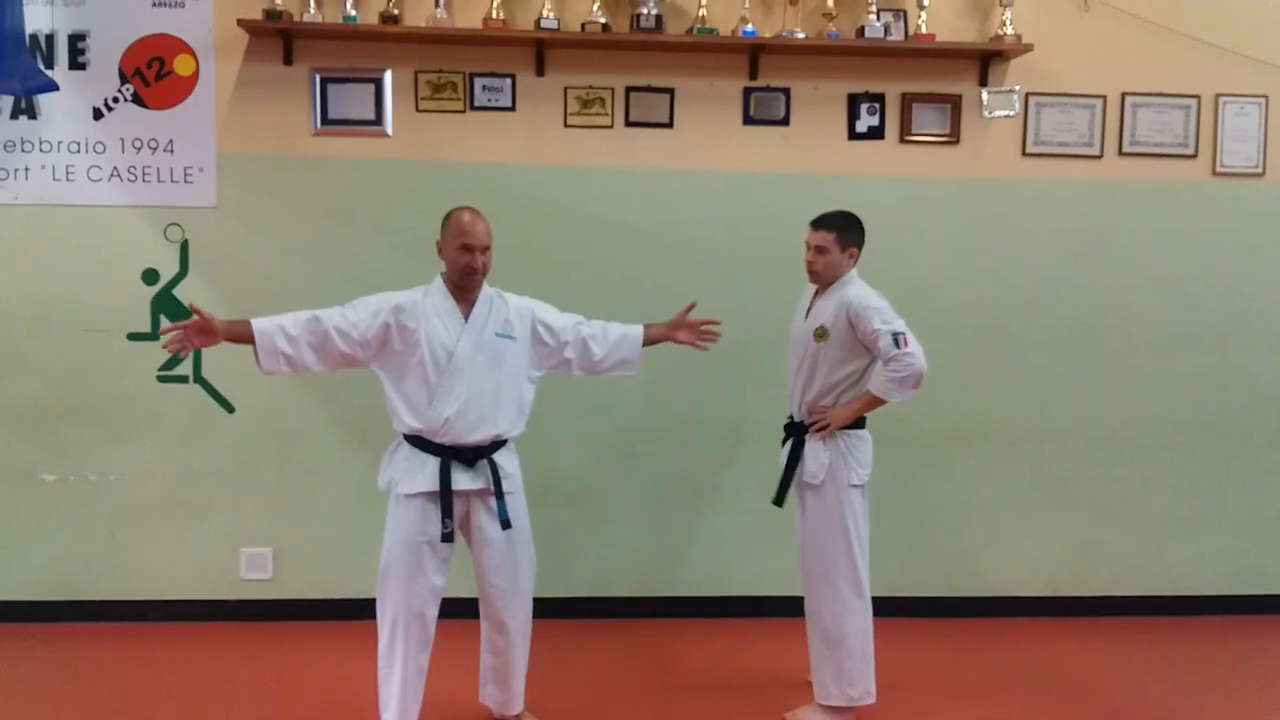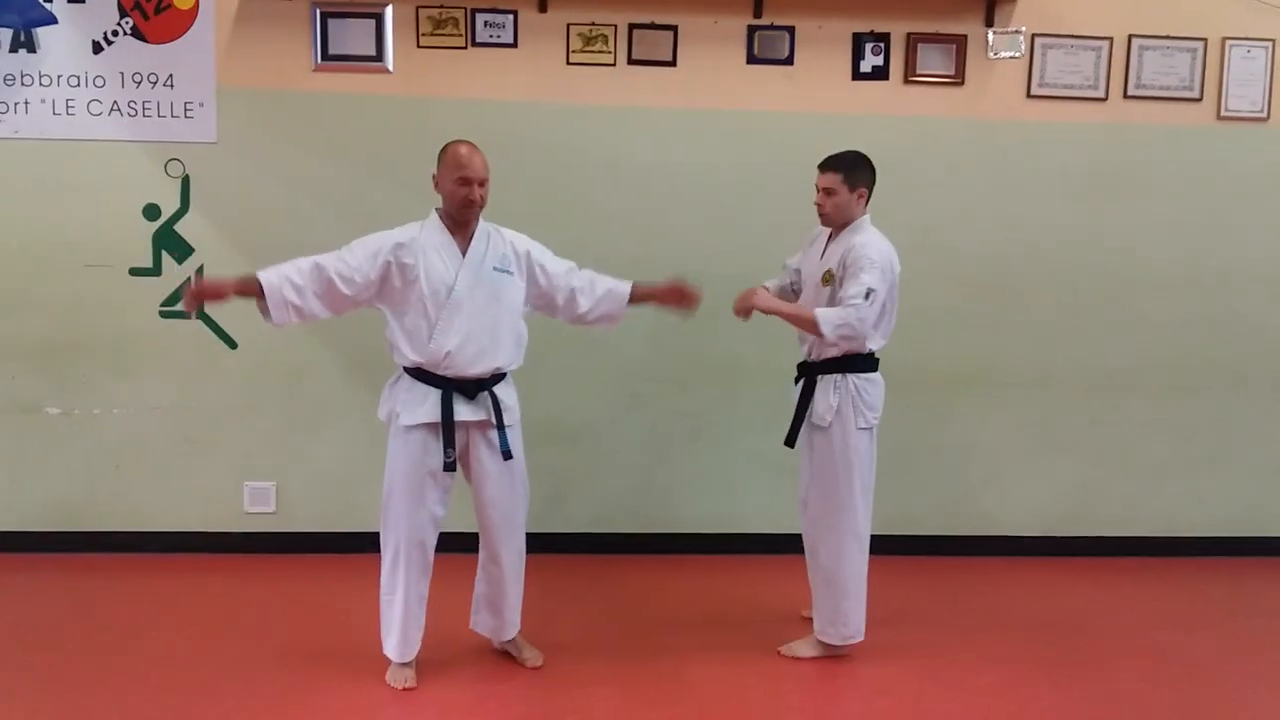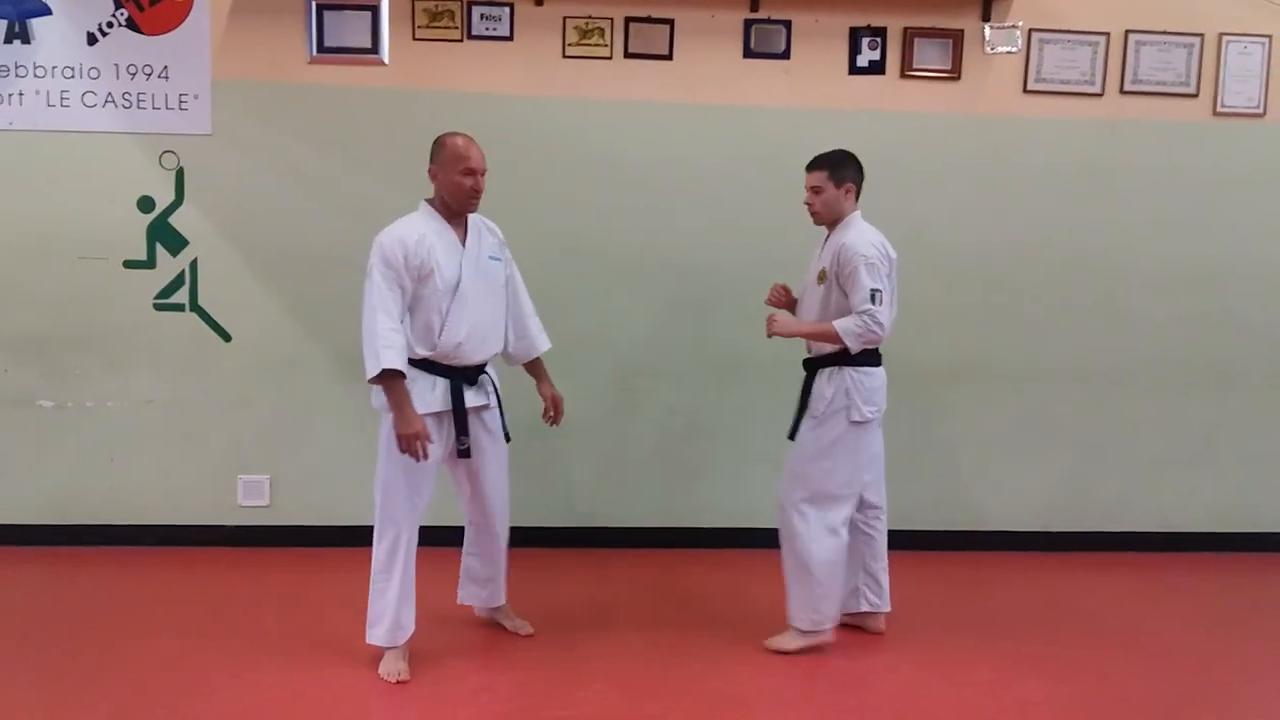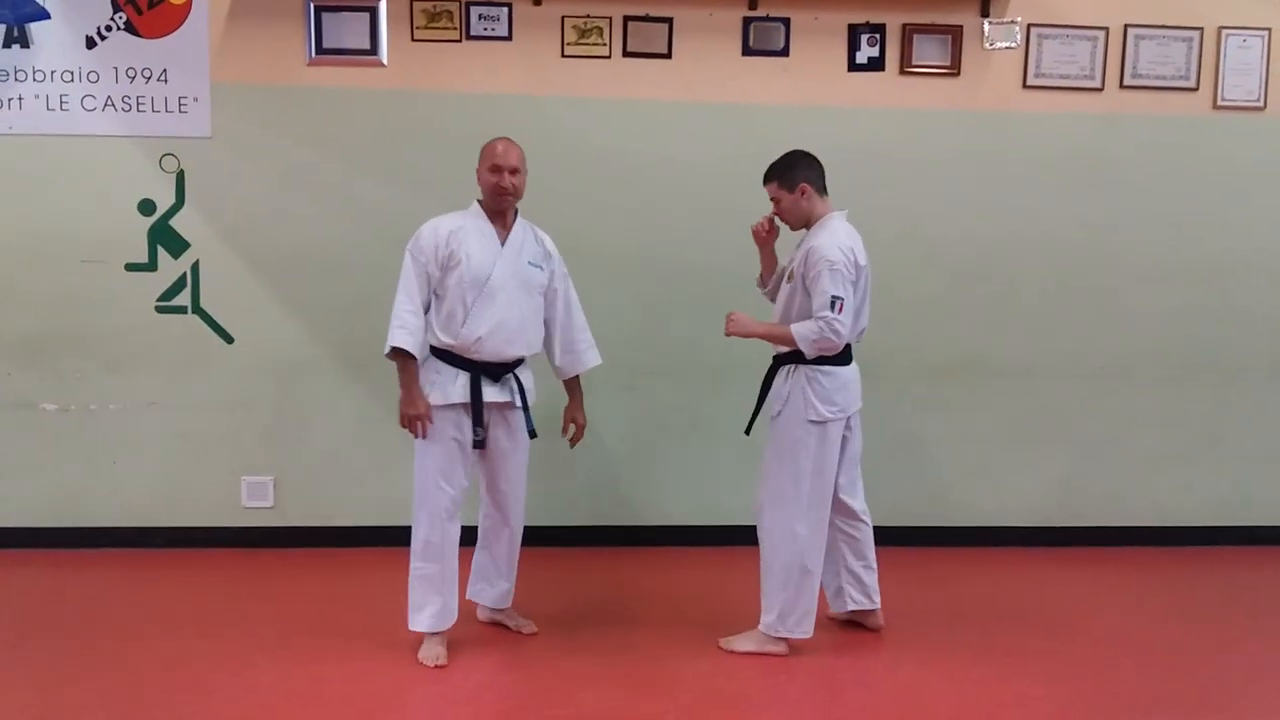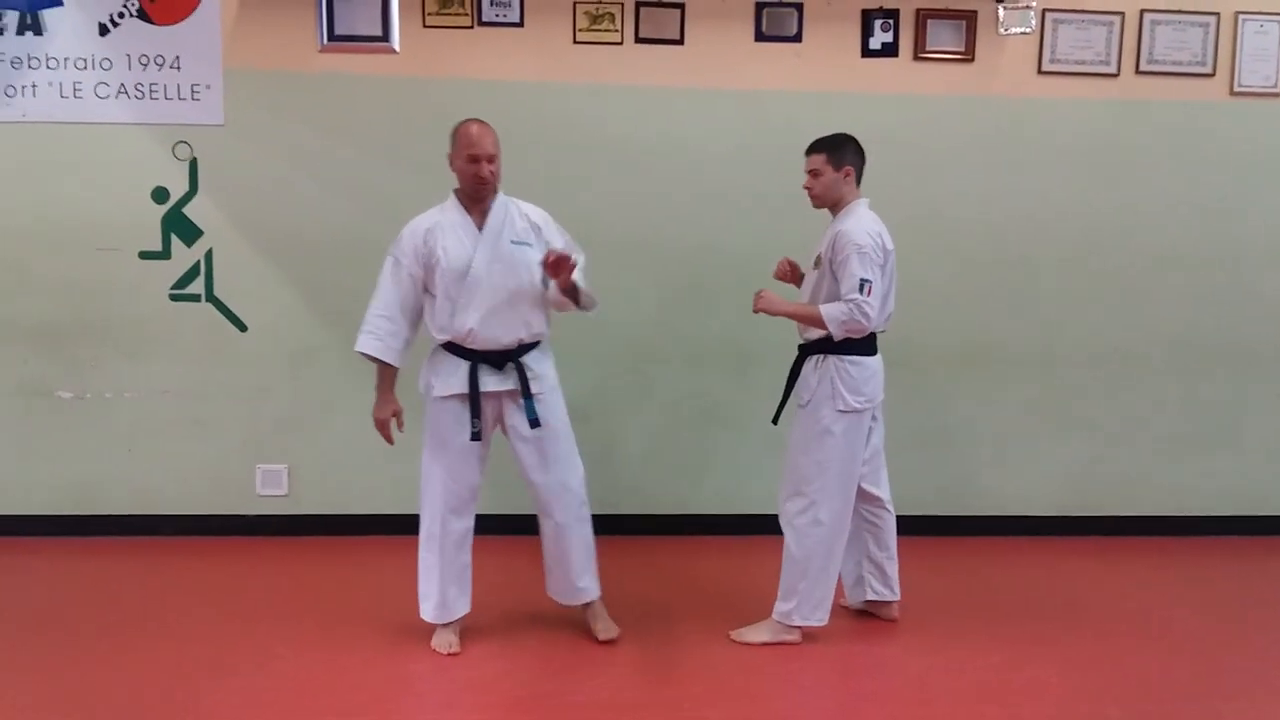
dt=0.7s
person 1, frame 1
left shoulder: (522, 316)
right shoulder: (397, 313)
left elbow: (592, 339)
right elbow: (317, 332)
left wrist: (664, 332)
right wrist: (226, 331)
left hip: (494, 473)
right hip: (423, 474)
left knee: (509, 595)
right knee: (407, 599)
person 1, frame 2
left shoulder: (515, 250)
right shoulder: (398, 248)
left elbow: (577, 287)
right elbow: (321, 277)
left wrist: (653, 292)
right wrist: (233, 286)
left hip: (492, 405)
right hip: (423, 406)
left knee: (505, 526)
right knee: (409, 529)
left ankle: (504, 630)
right ankle: (401, 650)
person 1, frame 3
left shoulder: (490, 236)
right shoulder: (400, 240)
left elbow: (516, 312)
right elbow: (383, 328)
left wrist: (543, 379)
right wrist: (403, 408)
left hip: (478, 391)
right hip: (420, 393)
left knee: (490, 507)
right knee: (399, 515)
left ankle: (488, 600)
right ankle: (392, 638)
person 1, frame 4
left shoulder: (541, 246)
right shoulder: (439, 234)
left elbow: (564, 324)
right elbow: (408, 313)
left wrist: (575, 399)
right wrist: (410, 389)
left hip: (509, 388)
right hip: (447, 385)
left knee: (507, 503)
right knee: (437, 505)
left ankle: (492, 601)
right ankle: (433, 624)
person 1, frame 5
left shoulder: (533, 221)
right shoulder: (423, 232)
left elbow: (570, 288)
right elbow: (393, 313)
left wrist: (565, 280)
right wrist: (384, 392)
left hip: (529, 373)
right hip: (458, 378)
left knee: (561, 487)
right knee: (448, 497)
left ankle: (587, 599)
right ankle: (446, 614)
person 2, frame 1
left shoulder: (859, 303)
right shoulder: (814, 295)
left elbow: (909, 364)
left wrist: (850, 410)
right wrist: (811, 410)
left hip: (835, 449)
right hip: (810, 445)
left knee: (836, 572)
right knee: (821, 568)
right ankle: (838, 670)
person 2, frame 2
left shoulder: (870, 251)
right shoulder: (821, 240)
left elbow: (850, 322)
right elbow: (789, 282)
left wrist: (775, 307)
right wrist: (759, 295)
left hip: (848, 389)
right hip: (821, 385)
left knee: (837, 510)
right knee: (820, 504)
left ankle: (836, 631)
right ankle: (838, 604)
person 2, frame 3
left shoulder: (858, 245)
right shoulder: (836, 241)
left elbow: (870, 324)
left wrist: (797, 327)
right wrist: (794, 305)
left hip: (845, 386)
right hip: (848, 382)
left knee: (807, 501)
right knee: (859, 500)
left ankle: (814, 621)
right ankle: (867, 606)
person 2, frame 4
left shoulder: (827, 248)
right shoulder: (828, 237)
left elbow: (829, 332)
right elbow: (782, 295)
left wrist: (754, 329)
right wrist: (766, 251)
left hip: (811, 385)
right hip: (830, 382)
left knee: (789, 508)
right knee: (841, 497)
left ankle: (777, 629)
right ankle: (862, 604)
person 2, frame 5
left shoulder: (855, 233)
right shoulder: (855, 227)
left elbow: (857, 315)
left wrist: (784, 307)
right wrist: (802, 280)
left hip: (838, 375)
right hip: (851, 370)
left knee: (812, 497)
right knee: (865, 488)
left ankle: (791, 619)
right ankle: (880, 594)
